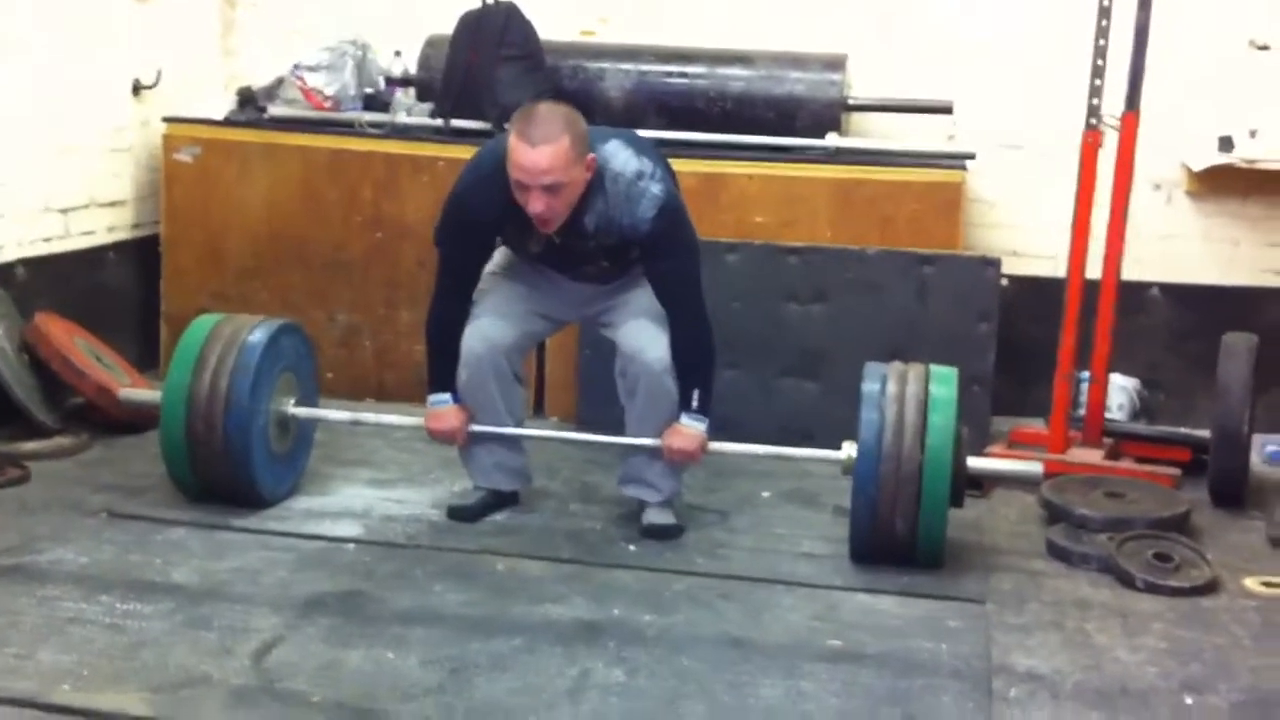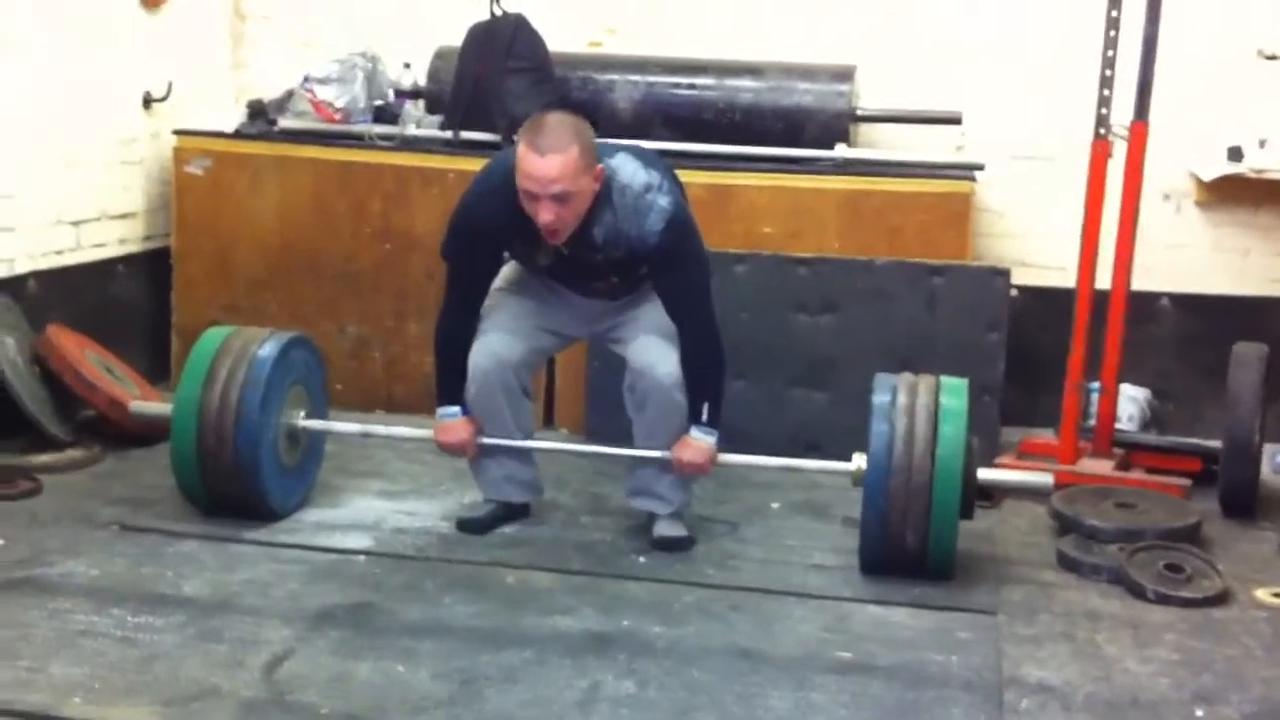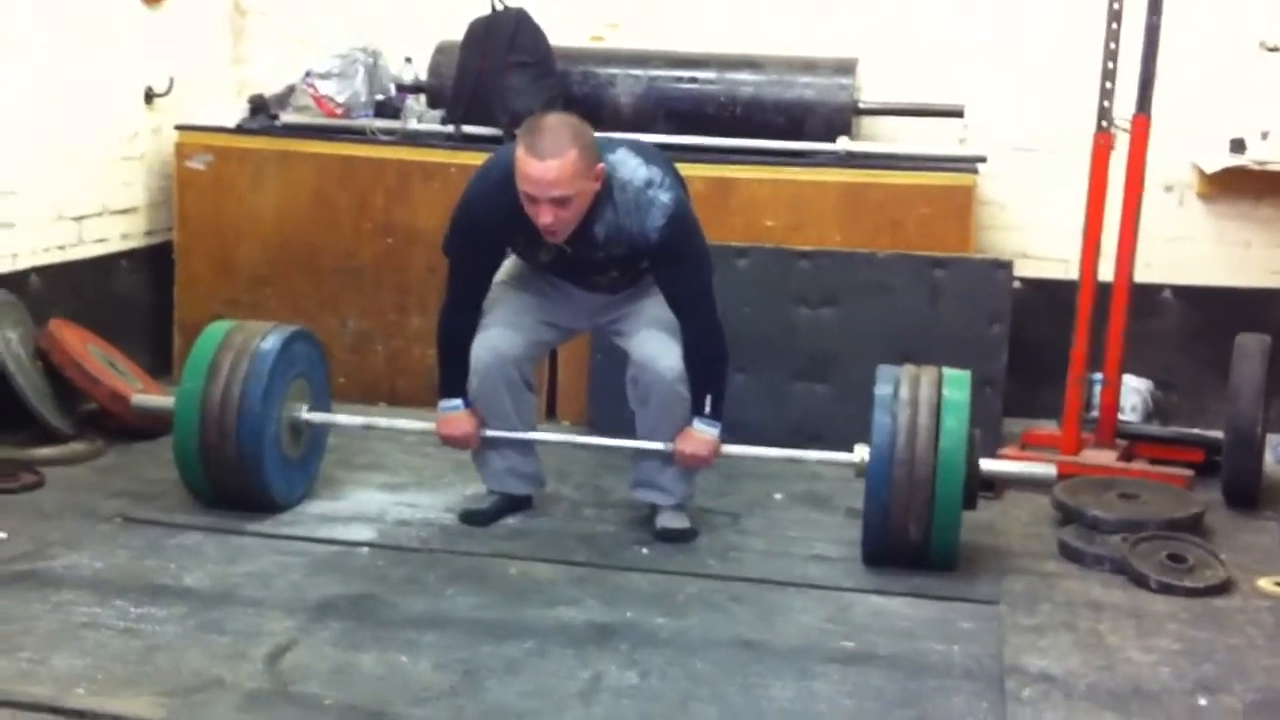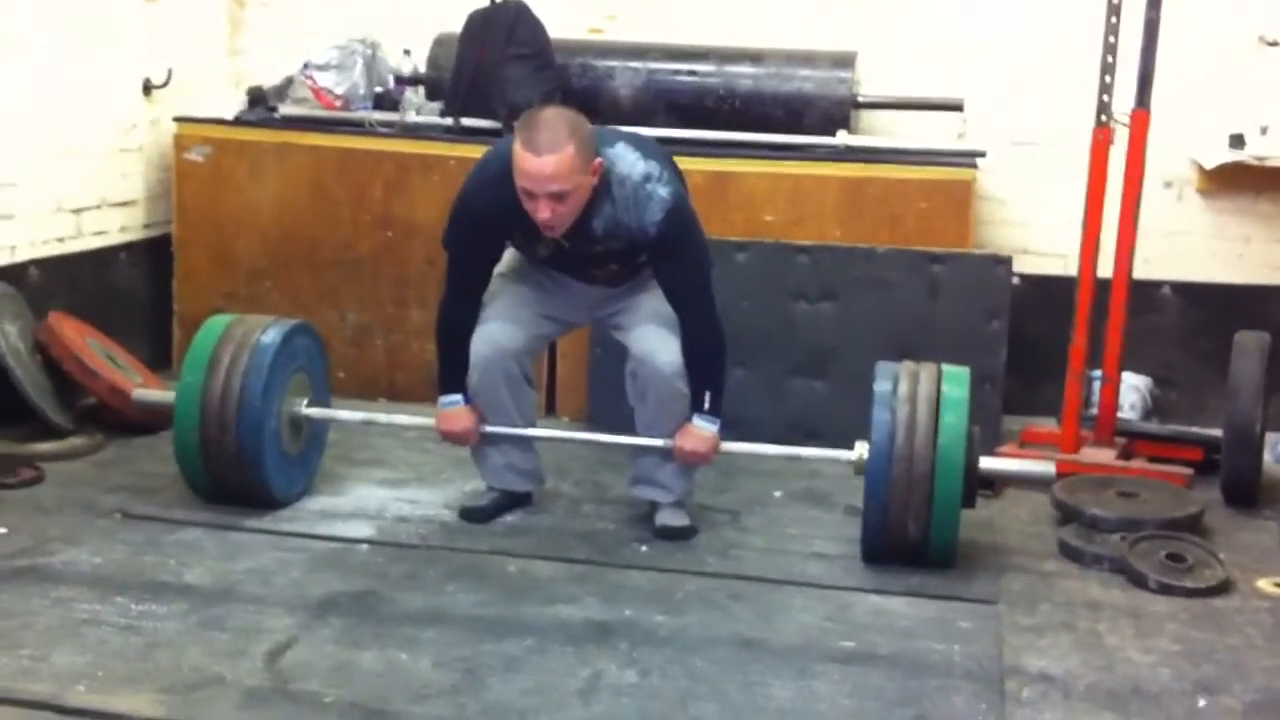
dt=0.3s
person 1, frame 1
left shoulder: (644, 192)
right shoulder: (482, 182)
left elbow: (687, 306)
right elbow: (452, 290)
left wrist: (693, 416)
right wrist: (442, 395)
left hip: (631, 276)
right hip: (533, 270)
left knee: (655, 357)
right knee: (479, 346)
left ankle: (654, 494)
right ankle: (496, 481)
person 1, frame 2
left shoulder: (652, 204)
right shoulder: (490, 195)
left elbow: (696, 319)
right elbow: (460, 303)
left wrist: (703, 429)
right wrist: (450, 408)
left hip: (640, 292)
right hip: (542, 286)
left knee: (664, 372)
right knee: (487, 363)
left ankle: (663, 505)
right ankle: (507, 493)
person 1, frame 3
left shoulder: (654, 200)
right shoulder: (490, 192)
left elbow: (698, 312)
right elbow: (462, 299)
left wrist: (706, 421)
right wrist: (453, 401)
left hip: (642, 286)
right hip: (543, 280)
left knee: (666, 366)
right knee: (490, 356)
left ankle: (665, 496)
right ankle: (510, 484)
person 1, frame 4
left shoulder: (651, 193)
right shoulder: (489, 184)
left elbow: (697, 307)
right elbow: (461, 293)
left wrist: (706, 417)
right wrist: (452, 396)
left hip: (641, 279)
right hip: (542, 273)
left knee: (665, 362)
right knee: (489, 351)
left ankle: (665, 493)
right ankle: (510, 481)
